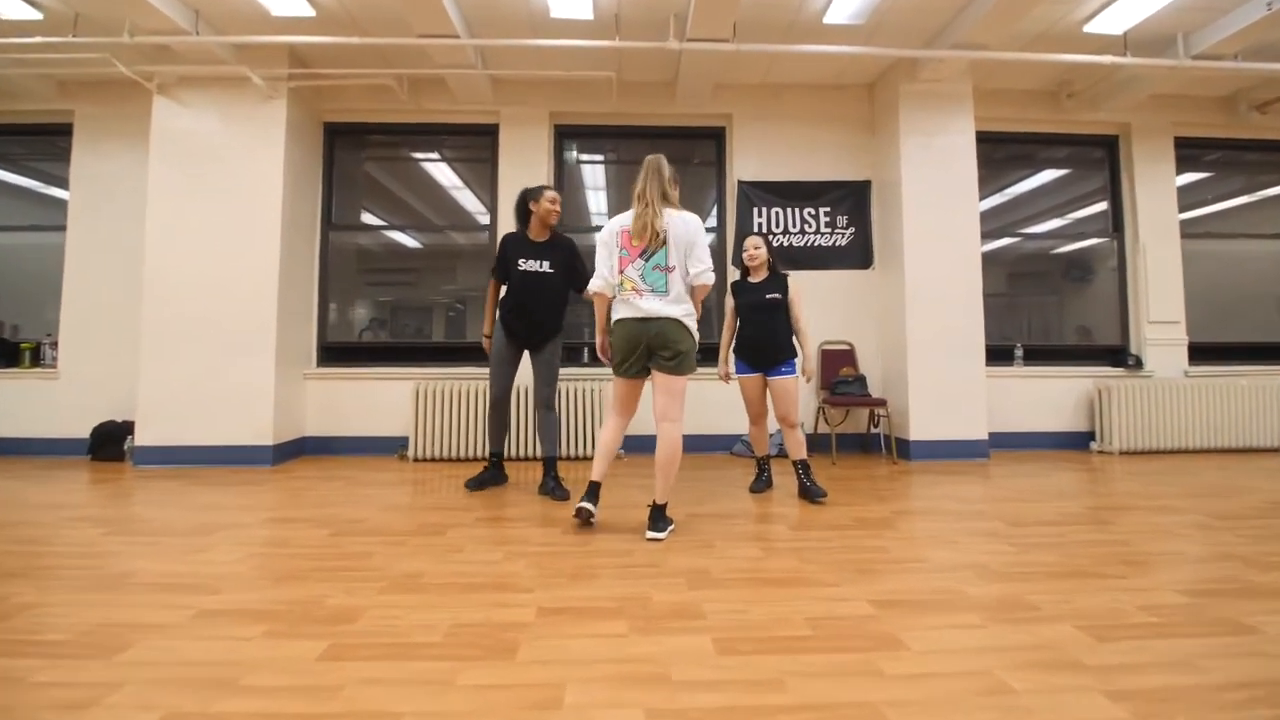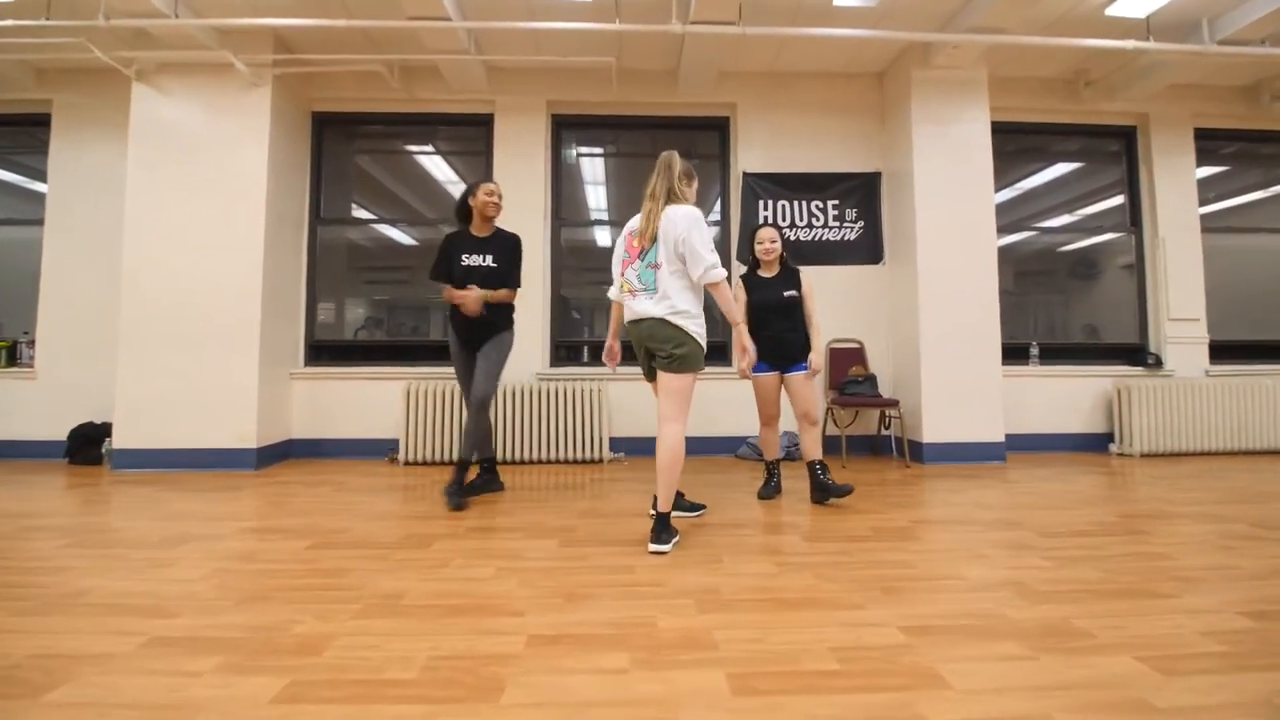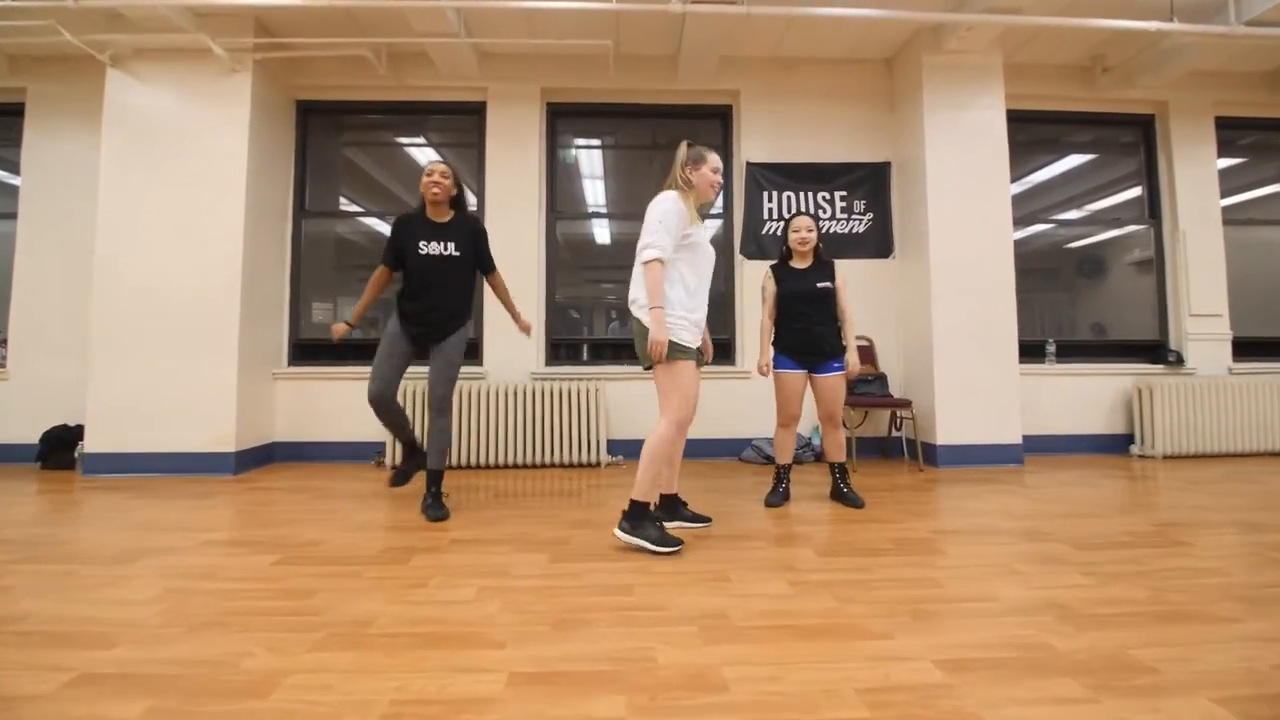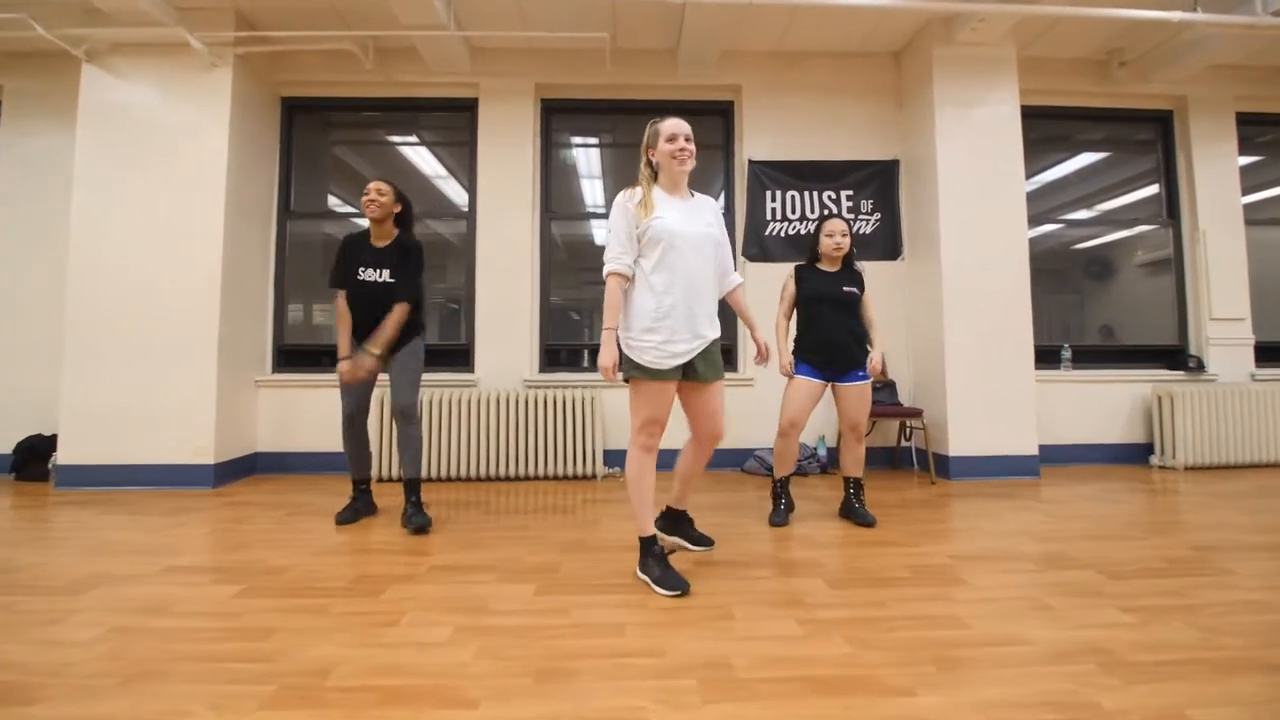
dt=0.5s
person 1, frame 1
left shoulder: (616, 225)
right shoulder: (688, 222)
left elbow: (601, 286)
right elbow: (703, 279)
left wrist: (602, 332)
right wrist: (693, 306)
left hip: (628, 325)
right hip: (673, 325)
left knee: (619, 413)
right knee: (668, 420)
left ankle: (591, 494)
right ankle: (658, 515)
person 1, frame 2
left shoulder: (633, 225)
right shoulder: (687, 216)
left elbow: (619, 288)
right elbow: (711, 275)
left wrist: (612, 337)
right wrist: (739, 326)
left hip: (640, 326)
right hip: (677, 326)
left knee: (669, 419)
right knee: (672, 422)
left ankle: (668, 498)
right ankle: (662, 525)
person 1, frame 3
left shoulder: (695, 221)
right shoulder: (670, 204)
right elbow: (653, 258)
left wrist: (705, 335)
right wrist: (657, 318)
left hip: (688, 328)
right hip: (663, 325)
left knee: (681, 418)
right knee: (674, 416)
left ankle: (668, 504)
right ankle: (636, 516)
person 1, frame 4
left shoulder: (709, 208)
right shoulder: (633, 202)
left elbow: (726, 276)
right elbow: (617, 272)
left wrist: (753, 329)
right wrist: (609, 336)
left hip: (703, 337)
right hip: (650, 338)
left knee: (710, 433)
right knee: (646, 438)
person 2, frame 1
left shoulder: (565, 247)
right shoulder: (510, 242)
left elbow: (584, 286)
right elbow: (495, 286)
right wrist: (487, 331)
left hip: (546, 335)
right hip: (508, 330)
left knee: (545, 401)
right knee: (498, 397)
left ankle: (550, 475)
right ankle: (495, 466)
person 2, frame 2
left shoulder: (509, 242)
right shoulder: (453, 242)
left elbow: (510, 292)
right elbow: (445, 287)
left wrist: (484, 295)
right wrist: (462, 298)
left hip: (496, 333)
right hip: (462, 333)
left knee: (481, 400)
right knee: (473, 404)
left ankle: (459, 477)
right ankle: (489, 473)
person 2, frame 3
left shoulder: (470, 228)
right shoulder: (406, 225)
left elbow: (491, 275)
right elbow: (383, 274)
left wrist: (517, 316)
right wrist: (351, 320)
left hip: (451, 328)
right hip: (405, 324)
left knee: (439, 404)
right knee: (379, 395)
left ankle: (434, 491)
right ankle: (413, 450)
person 2, frame 4
left shoulder: (409, 248)
right shoulder: (351, 245)
left elbow: (403, 306)
right elbow: (342, 301)
left wrist: (375, 352)
right wrist: (345, 355)
left hip: (403, 342)
right hip: (359, 341)
left knee: (405, 409)
right knee: (352, 413)
right ankle: (362, 495)
person 3, frame 1
left shoulder: (783, 282)
right shoulder: (736, 288)
left elbow: (797, 322)
right elbow: (729, 326)
left wrist: (807, 356)
right wrist: (722, 360)
left hip: (782, 360)
right hip: (747, 361)
left knee: (789, 420)
right knee: (756, 418)
left ankle: (805, 479)
right ankle: (763, 471)
person 3, frame 2
left shoulder: (796, 277)
right shoulder: (745, 282)
left elbow: (810, 317)
left wrist: (816, 350)
left hip: (798, 357)
right hip: (764, 359)
left knee: (809, 417)
right knee: (768, 419)
left ankle: (820, 480)
right ankle: (772, 477)
person 3, frame 3
left shoulder: (830, 270)
right shoulder: (776, 273)
left elbow: (844, 313)
right elbow: (767, 316)
left wrist: (852, 349)
right wrist: (764, 351)
left hip: (829, 354)
right hip: (789, 355)
left knee: (832, 420)
right knee: (787, 419)
left ankle: (840, 483)
right ankle: (781, 482)
person 3, frame 4
left shoulder: (856, 277)
right shoulder: (799, 274)
left elbow: (869, 321)
right elbow: (783, 315)
left wrist: (876, 349)
right wrist: (783, 351)
left hip: (853, 363)
right hip: (809, 362)
left knee: (855, 431)
right knee: (788, 425)
left ankle: (853, 499)
